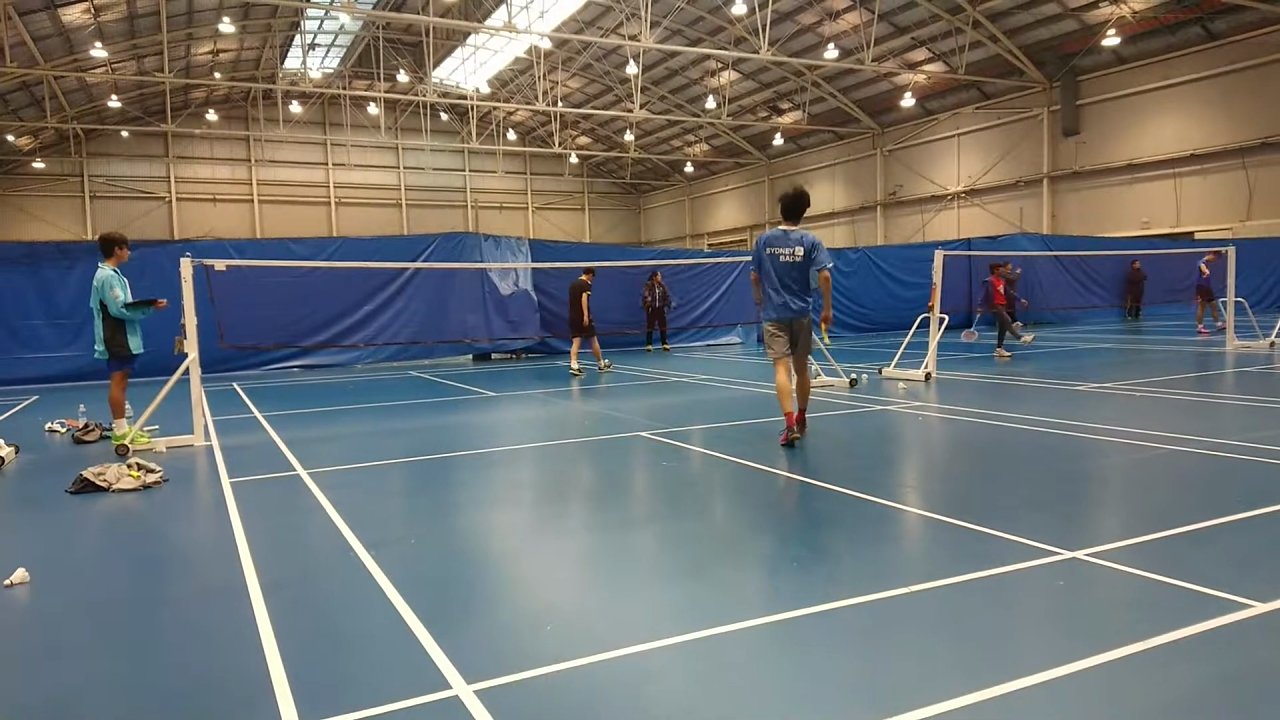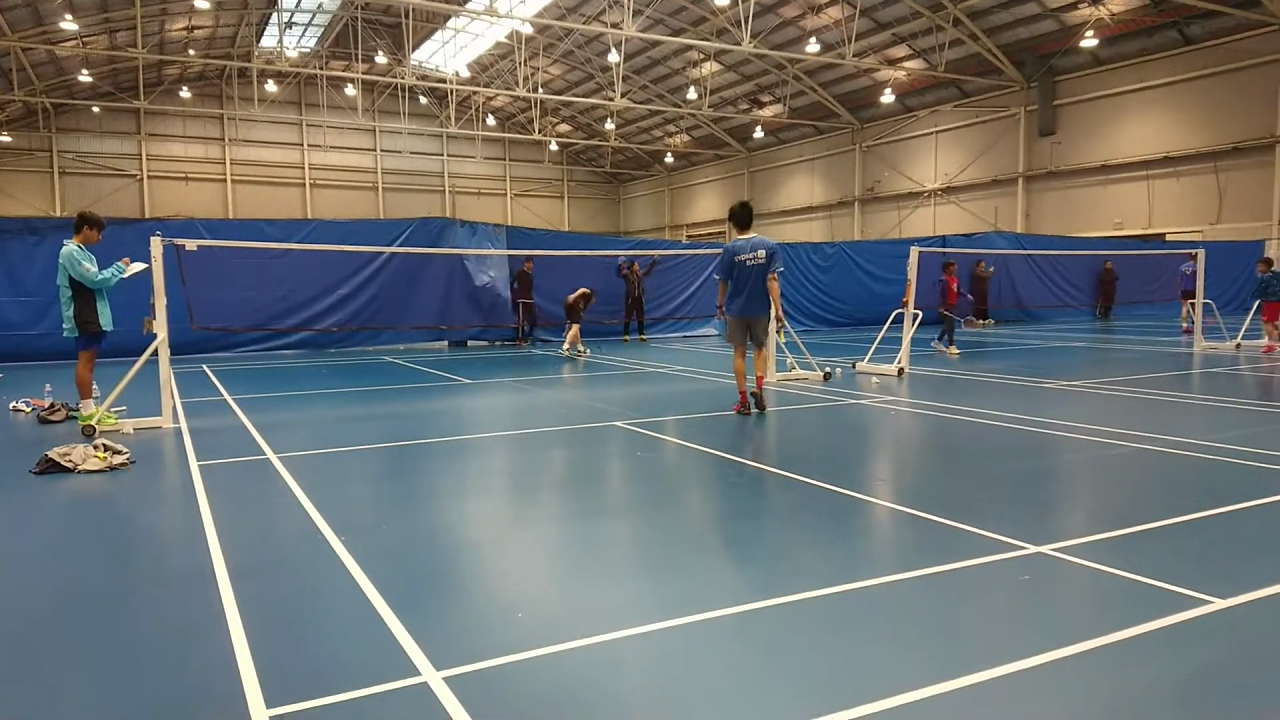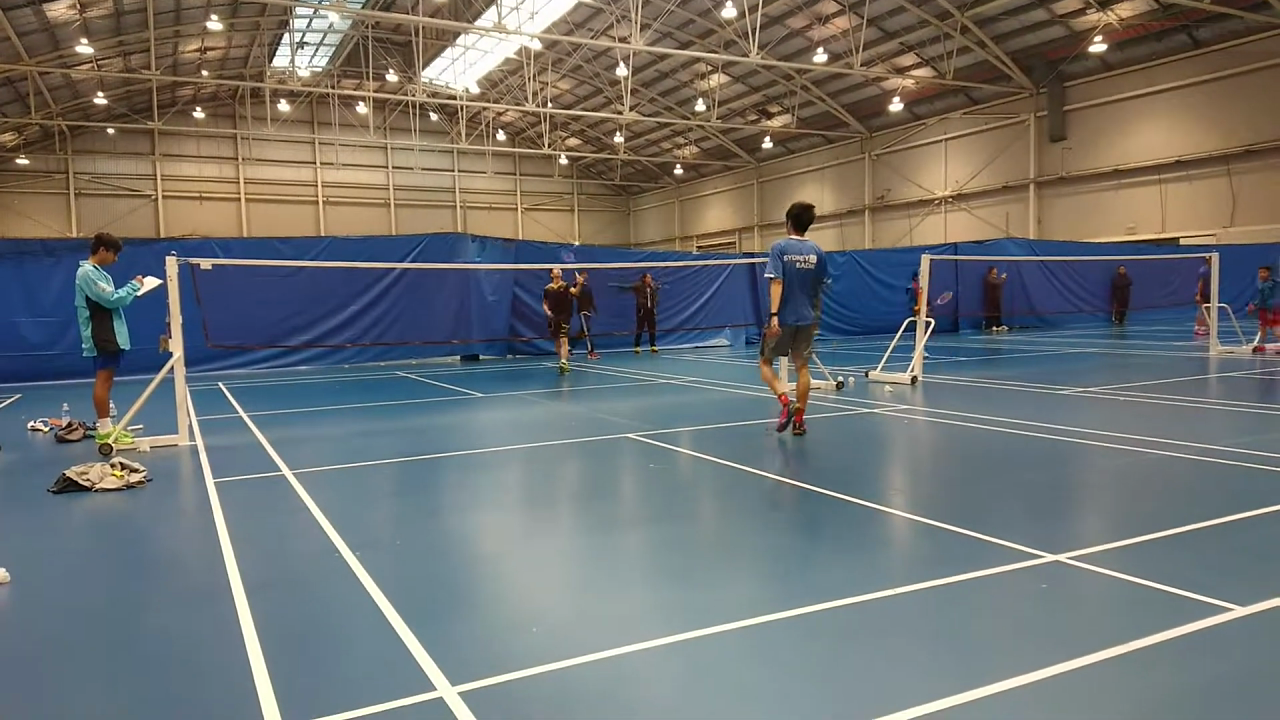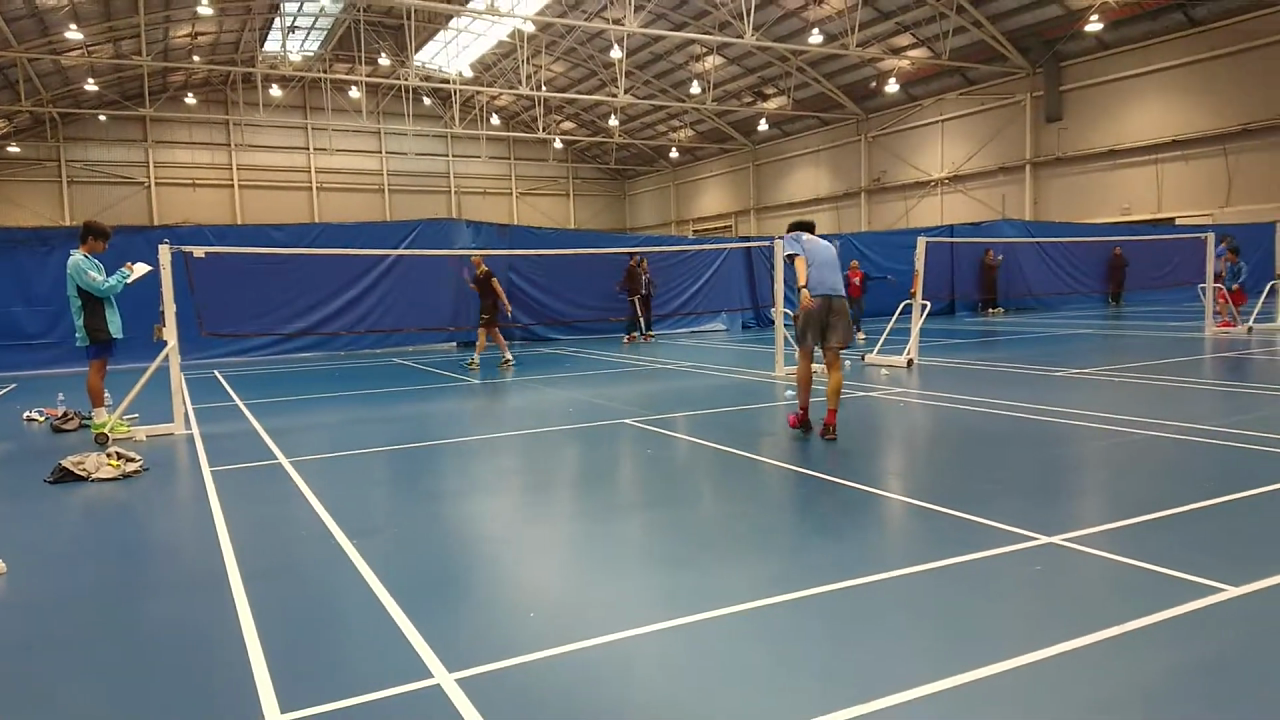
dt=1s
person 1, frame 1
left shoulder: (764, 240)
right shoulder: (810, 241)
left elbow: (755, 277)
right elbow: (825, 276)
left wrist: (758, 297)
right wrist: (827, 308)
left hip: (774, 314)
right hip: (802, 313)
left knee: (782, 368)
right knee: (801, 367)
left ankle: (790, 426)
right ankle: (801, 419)
person 1, frame 2
left shoulder: (729, 249)
right shoulder: (769, 246)
left elbow: (723, 283)
right elbow: (772, 279)
left wrist: (719, 305)
right wrist: (778, 308)
left hip: (736, 309)
right hip: (761, 308)
left knee: (739, 352)
right knee: (760, 347)
left ankle: (743, 401)
right ankle: (758, 387)
person 1, frame 3
left shoulder: (779, 247)
right shoulder: (817, 252)
left elbow: (777, 283)
right elbow: (818, 290)
left wrist: (773, 315)
right wrist: (816, 318)
left hip: (783, 318)
right hip: (805, 319)
left knee: (766, 363)
right knee: (801, 367)
left ankle: (786, 403)
right ankle: (799, 419)
person 1, frame 4
left shoulder: (792, 236)
right shoulder: (826, 244)
left elbow: (800, 259)
left wrist: (802, 287)
left hip: (813, 295)
right hip: (838, 295)
left knee: (805, 356)
right knee: (833, 363)
left ankle: (803, 415)
right ankle: (830, 422)
person 2, frame 1
left shoulder: (111, 274)
right shoulder: (108, 276)
right elbow: (119, 309)
left wrist: (146, 306)
right wrist: (149, 308)
left hip: (123, 338)
right hip: (117, 340)
left knee: (121, 382)
right knee: (118, 382)
left ankle: (122, 427)
right ankle: (120, 432)
person 2, frame 2
left shoulder: (80, 252)
right shoulder: (72, 252)
left elbow: (92, 281)
right elbow: (95, 280)
left wrist: (116, 272)
right wrist: (119, 267)
left hip: (91, 316)
right hip: (84, 317)
left knee: (89, 362)
right knee: (86, 362)
left ankle: (89, 408)
right ankle: (86, 412)
person 2, frame 3
left shoulder: (96, 272)
right shoulder: (88, 273)
left elbow: (108, 300)
right elbow: (111, 299)
left wrist: (131, 291)
right wrist: (134, 285)
left hip: (109, 335)
right hip: (102, 337)
left knee: (106, 381)
right knee: (103, 381)
left ankle: (107, 427)
right ankle: (104, 431)
person 2, frame 4
left shoulder: (88, 261)
right shoulder: (78, 262)
right elbow: (102, 288)
left wrist: (122, 278)
right wrist: (123, 273)
left hip: (102, 324)
right hip: (95, 326)
left knee: (100, 370)
right knee: (97, 370)
left ankle: (101, 416)
right ankle: (99, 420)
